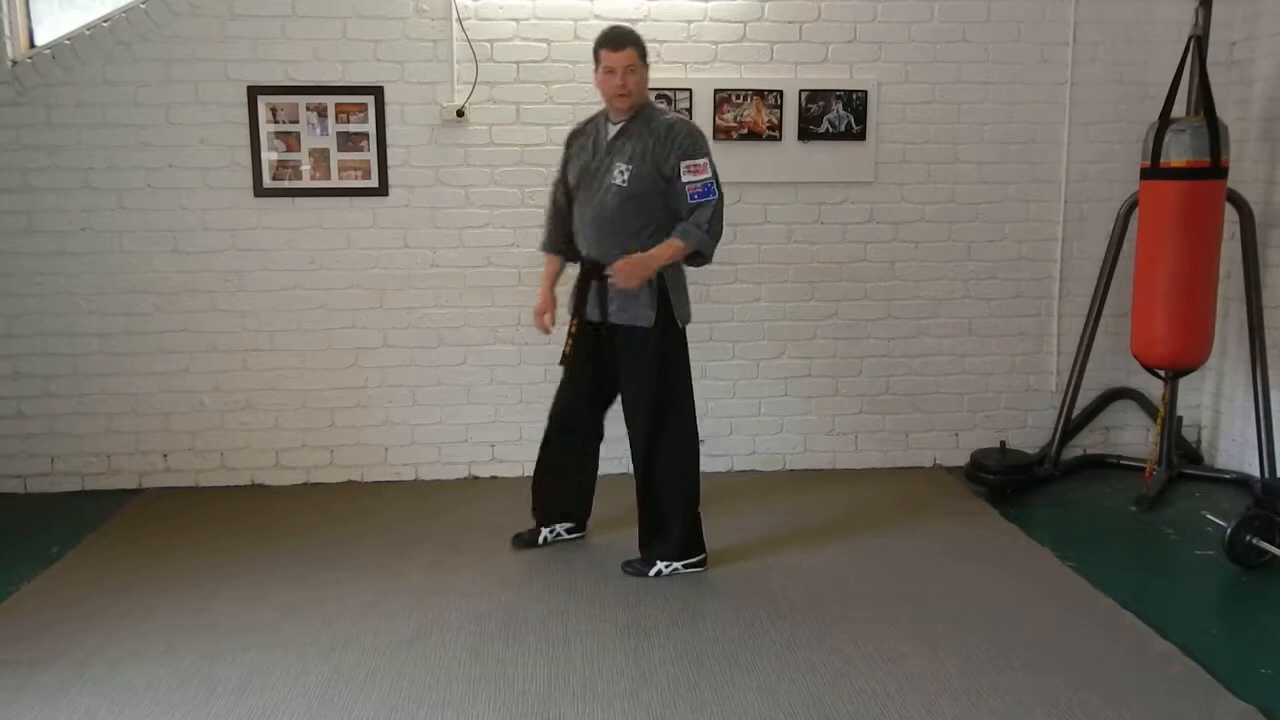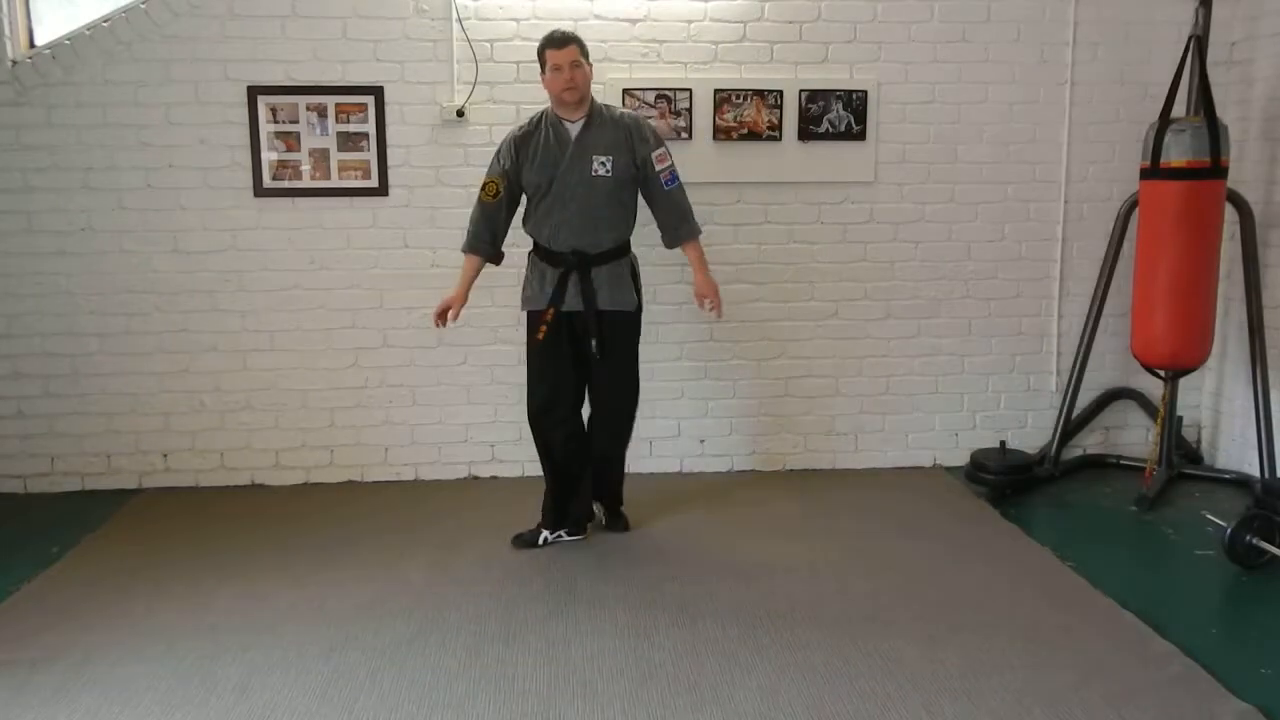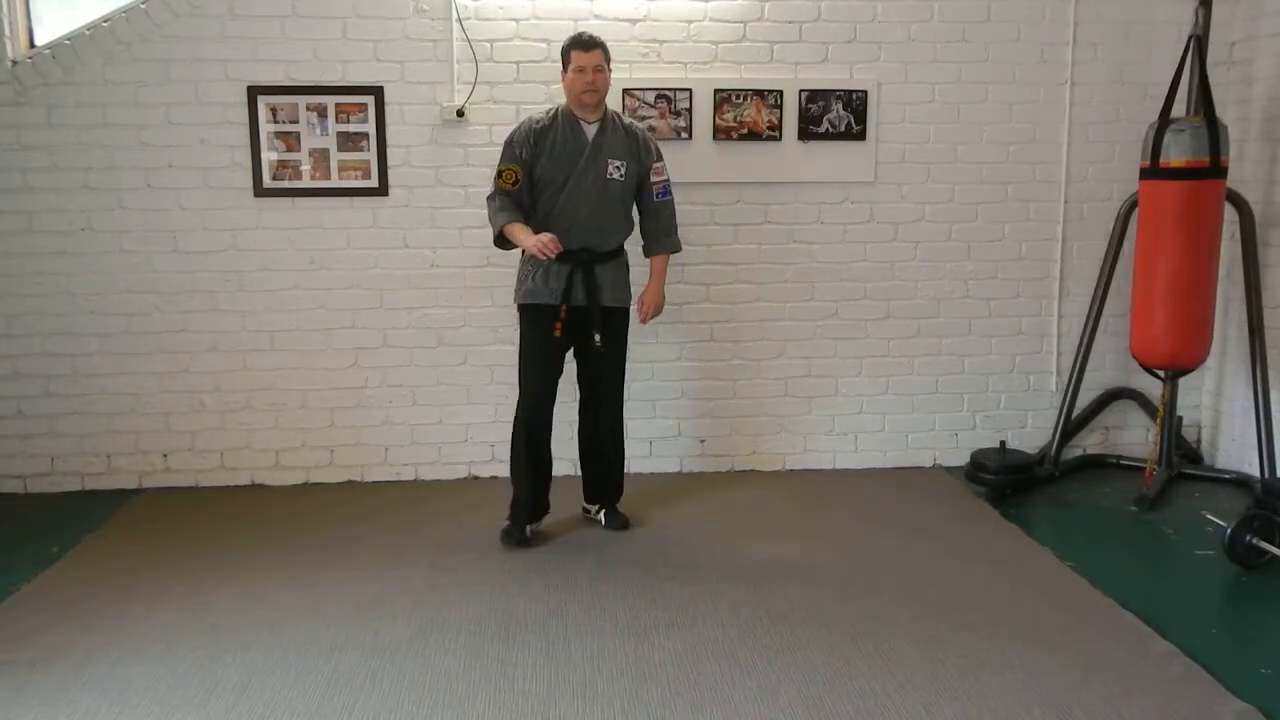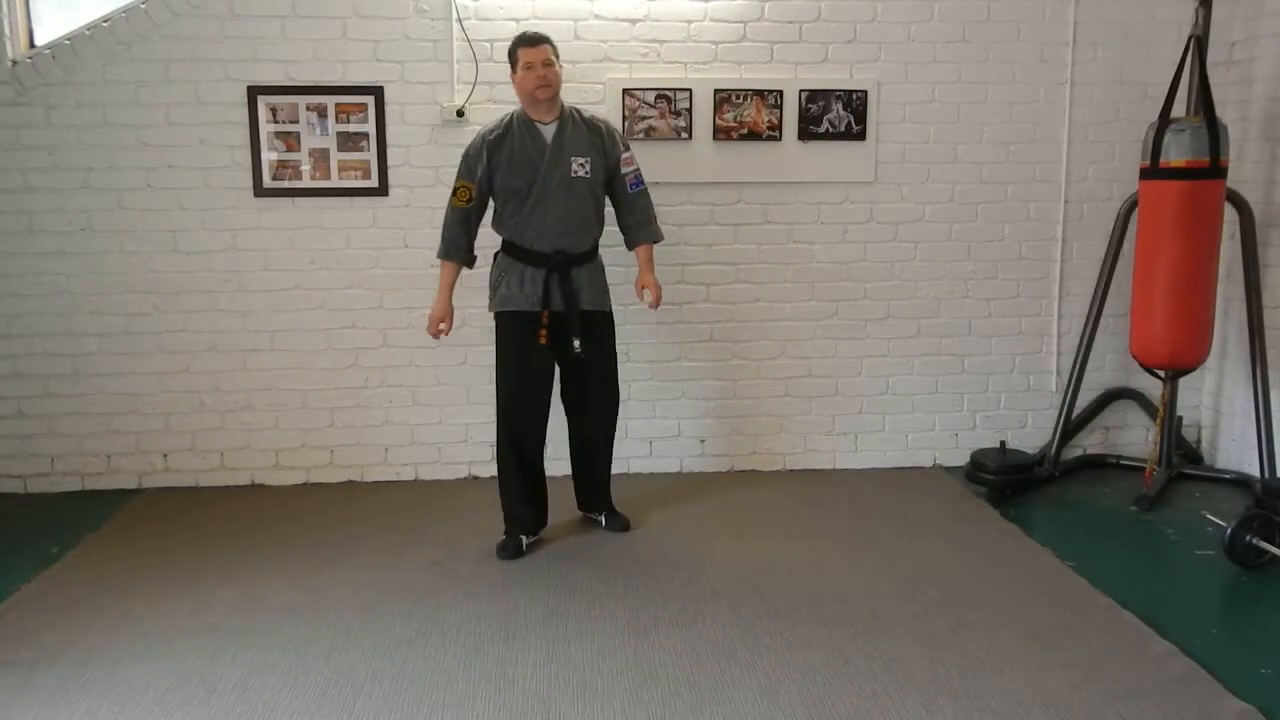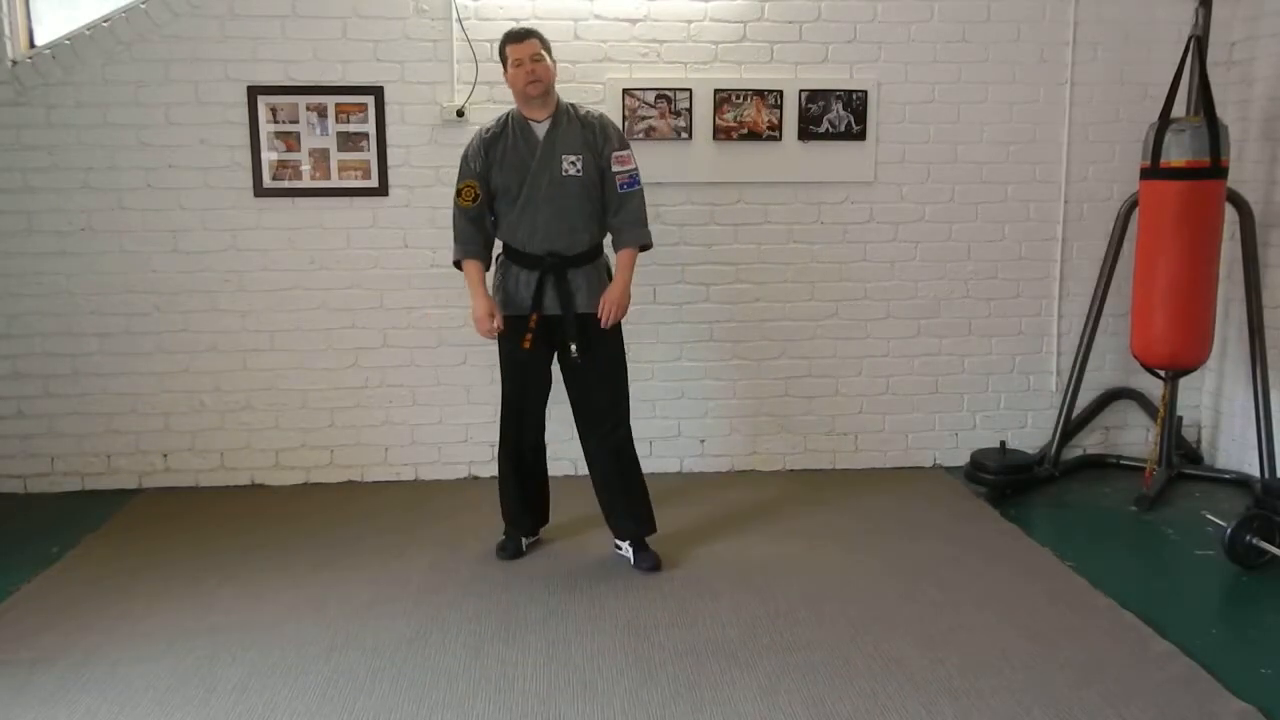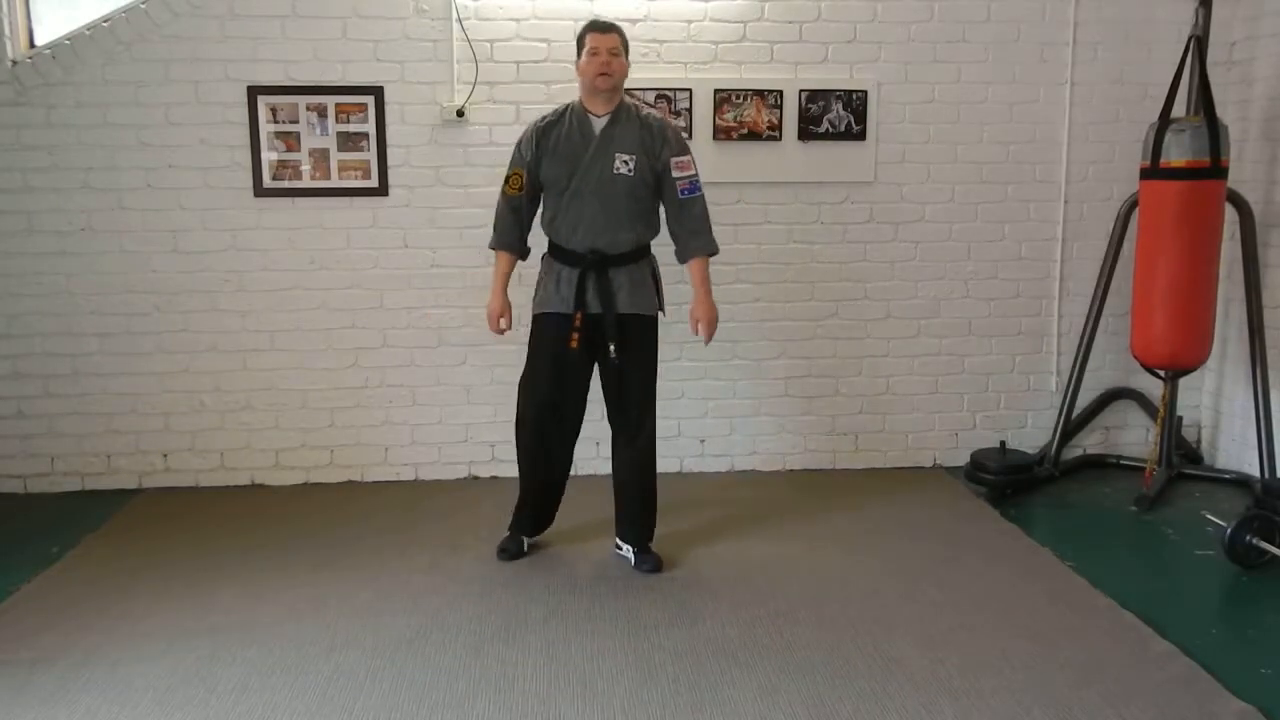
dt=0.5s
person 1, frame 1
left shoulder: (675, 136)
right shoulder: (582, 136)
left elbow: (704, 218)
right elbow: (562, 217)
left wrist: (653, 260)
right wrist: (547, 286)
left hip: (647, 302)
right hip: (592, 295)
left knee: (658, 425)
right knee: (572, 413)
left ankle: (676, 549)
right ankle: (561, 516)
person 1, frame 2
left shoulder: (630, 131)
right shoulder: (522, 142)
left elbow: (670, 202)
right elbow: (490, 215)
left wrist: (699, 270)
right wrist: (462, 288)
left hip: (612, 284)
right hip: (549, 285)
left knee: (615, 403)
right knee: (551, 408)
left ankle: (605, 497)
right ankle: (565, 517)
person 1, frame 3
left shoulder: (635, 140)
right shoulder: (532, 134)
left elbow: (657, 214)
right elbow: (503, 200)
left wrist: (656, 281)
right wrist: (527, 238)
left hip: (607, 280)
right hip: (547, 282)
left knee: (604, 398)
right knee: (535, 398)
left ankle: (601, 498)
right ankle: (526, 511)
person 1, frame 4
left shoulder: (599, 134)
right shoulder: (490, 144)
left elbow: (633, 203)
right elbow: (461, 220)
left wrist: (646, 269)
right wrist: (444, 297)
left hip: (584, 282)
right hip: (520, 287)
left knee: (596, 403)
right knee: (519, 410)
left ankle: (595, 501)
right ankle: (522, 523)
person 1, frame 5
left shoulder: (599, 131)
right shoulder: (487, 144)
left elbow: (627, 211)
right elbow: (471, 224)
left wrist: (621, 281)
right wrist: (479, 294)
left hip: (588, 286)
right hip: (520, 291)
left knee: (606, 414)
right knee: (520, 416)
left ankle: (631, 532)
right ankle: (523, 524)
person 1, frame 6
left shoulder: (657, 134)
right shoulder: (543, 134)
left elbow: (687, 215)
right elbow: (513, 214)
left wrist: (701, 292)
right wrist: (498, 290)
left hip: (630, 289)
right hip: (561, 288)
left knee: (633, 420)
right knee: (542, 411)
left ankle: (633, 536)
right ankle: (528, 523)
